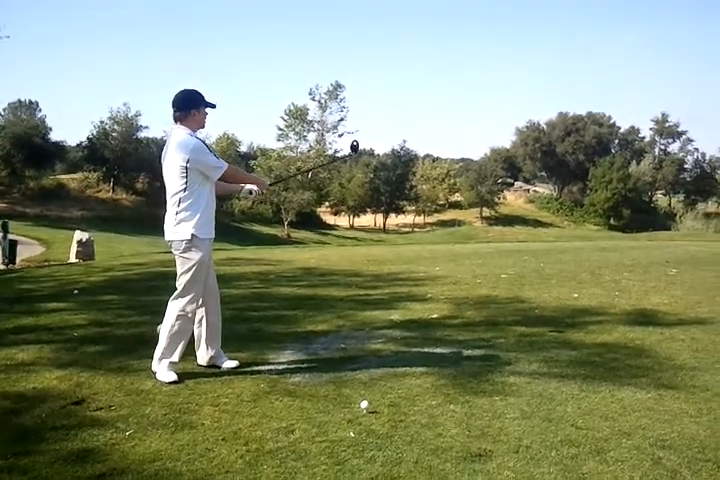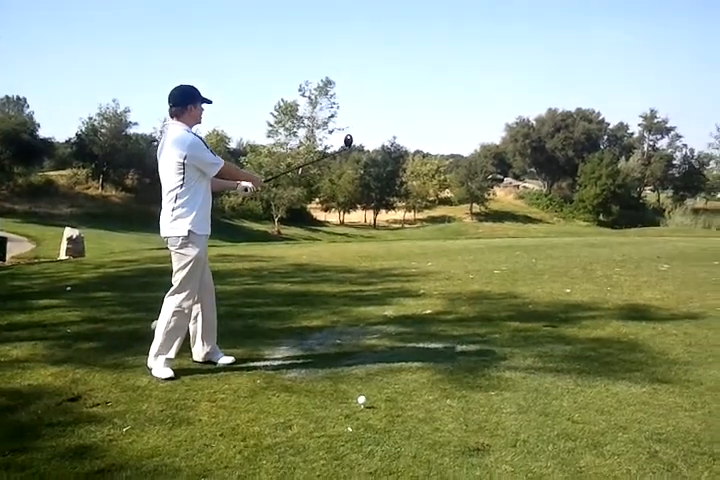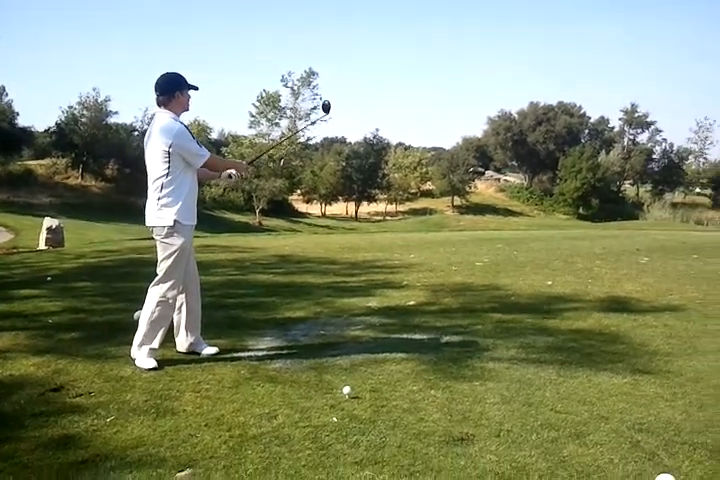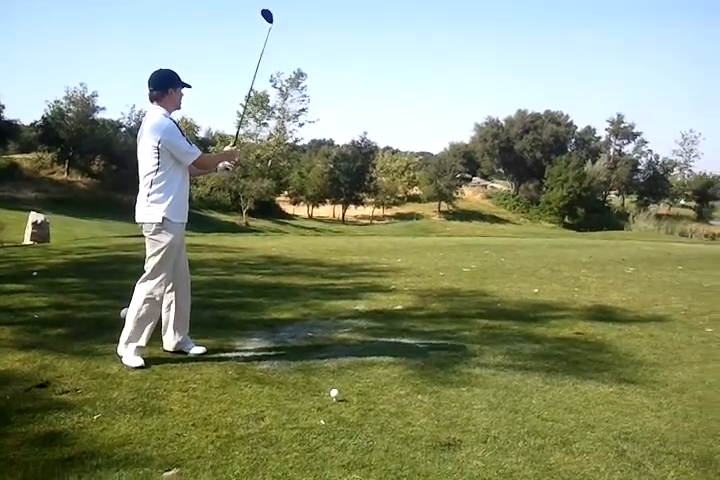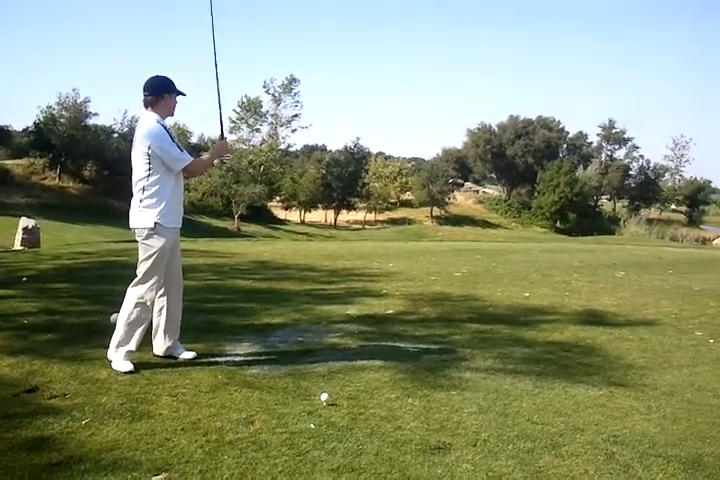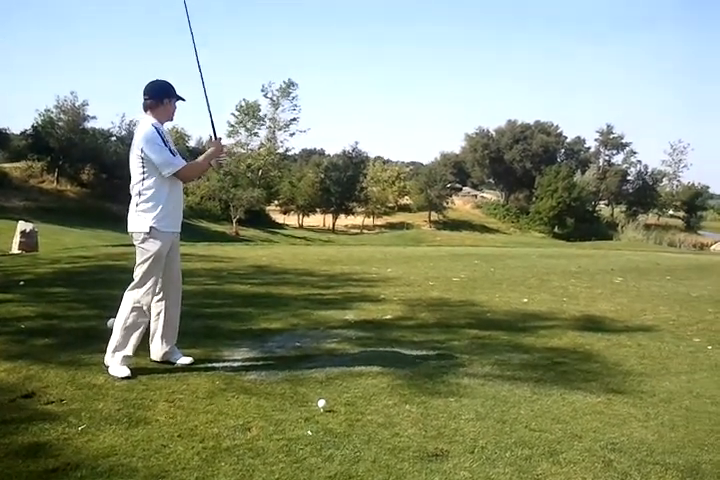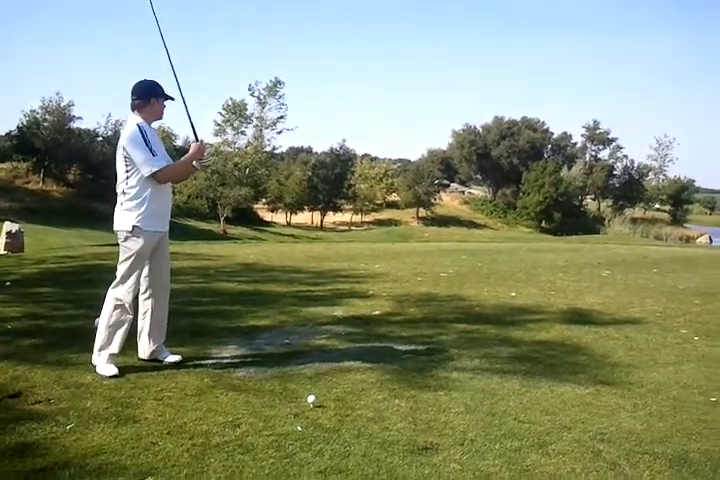
dt=0.2s
person 1, frame 1
left shoulder: (176, 143)
right shoulder: (190, 144)
left elbow: (209, 185)
right elbow: (227, 172)
left wrist: (242, 188)
right wrist: (256, 180)
left hip: (195, 232)
right hip: (189, 233)
left knee: (208, 295)
right knee: (186, 298)
left ankle: (210, 352)
right ankle: (163, 361)
person 1, frame 2
left shoulder: (171, 138)
right shoulder: (187, 140)
left elbow: (204, 181)
right elbow: (223, 168)
left wrist: (237, 185)
right wrist: (251, 177)
left hip: (191, 228)
right hip: (186, 229)
left knee: (203, 291)
right knee: (183, 294)
left ankle: (205, 348)
right ankle: (159, 358)
person 1, frame 3
left shoulder: (160, 126)
right shoulder: (174, 129)
right elbow: (209, 162)
left wrist: (223, 173)
right wrist: (236, 165)
left hip: (177, 218)
right hip: (172, 219)
left knee: (187, 281)
right knee: (167, 284)
left ankle: (189, 338)
right ankle: (142, 348)
person 1, frame 4
left shoulder: (155, 122)
right shoulder: (164, 125)
left elbow: (186, 168)
right elbow: (200, 161)
left wrist: (217, 163)
right wrist: (225, 155)
left hip: (170, 216)
right hip: (162, 216)
left knee: (178, 279)
right knee: (155, 282)
left ankle: (176, 338)
right ankle: (129, 346)
person 1, frame 5
left shoulder: (152, 128)
right shoulder: (156, 130)
left elbow: (181, 170)
right elbow: (190, 169)
left wrist: (210, 159)
right wrist: (215, 153)
left hip: (166, 221)
right hip: (155, 222)
left knee: (171, 284)
right knee: (146, 286)
left ankle: (166, 342)
right ankle: (119, 350)
person 1, frame 6
left shoulder: (155, 133)
right shoulder: (151, 133)
left elbow: (181, 175)
right elbow: (183, 173)
left wrist: (208, 162)
right wrist: (210, 154)
left hip: (167, 226)
right hip: (153, 226)
left knee: (169, 288)
right knee: (142, 291)
left ankle: (164, 348)
right ankle: (116, 356)
person 1, frame 7
left shoulder: (148, 134)
right shoulder: (136, 133)
left elbow: (170, 177)
right elbow: (161, 176)
left wrist: (193, 165)
right wrist: (190, 156)
left hip: (157, 225)
right hip: (138, 225)
left knee: (158, 287)
right knee: (125, 290)
left ankle: (152, 346)
right ankle: (103, 355)
